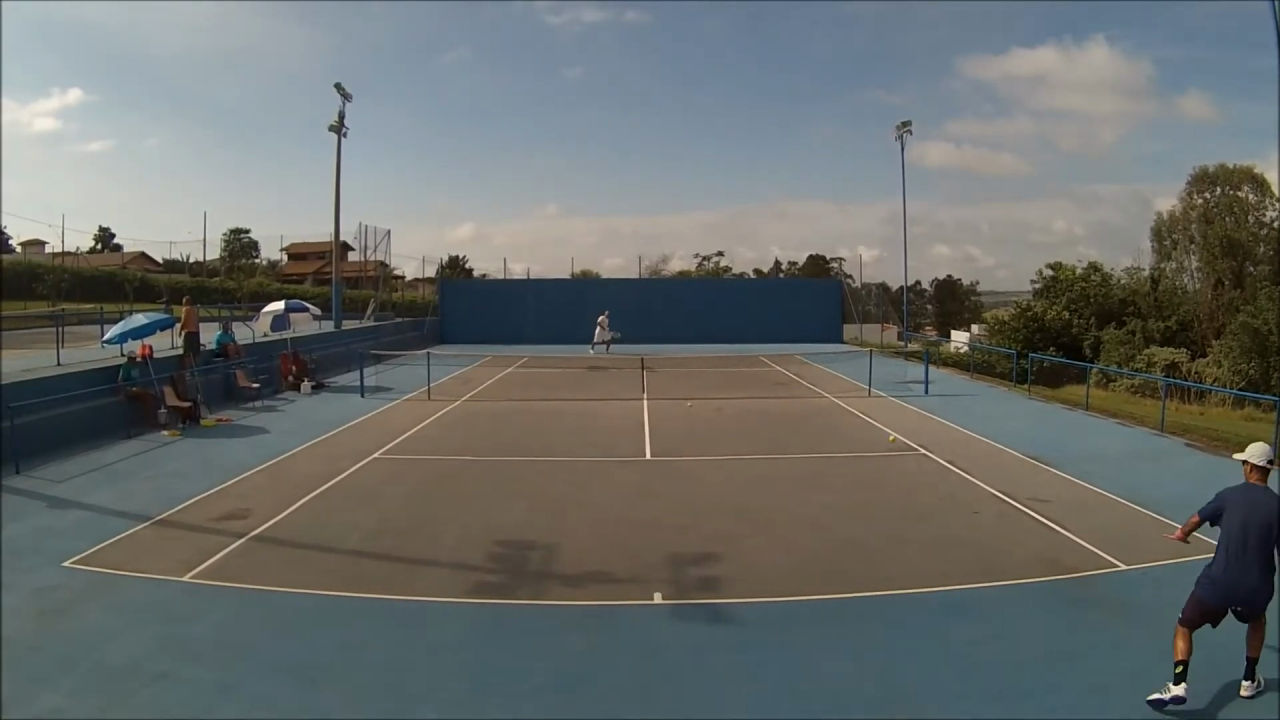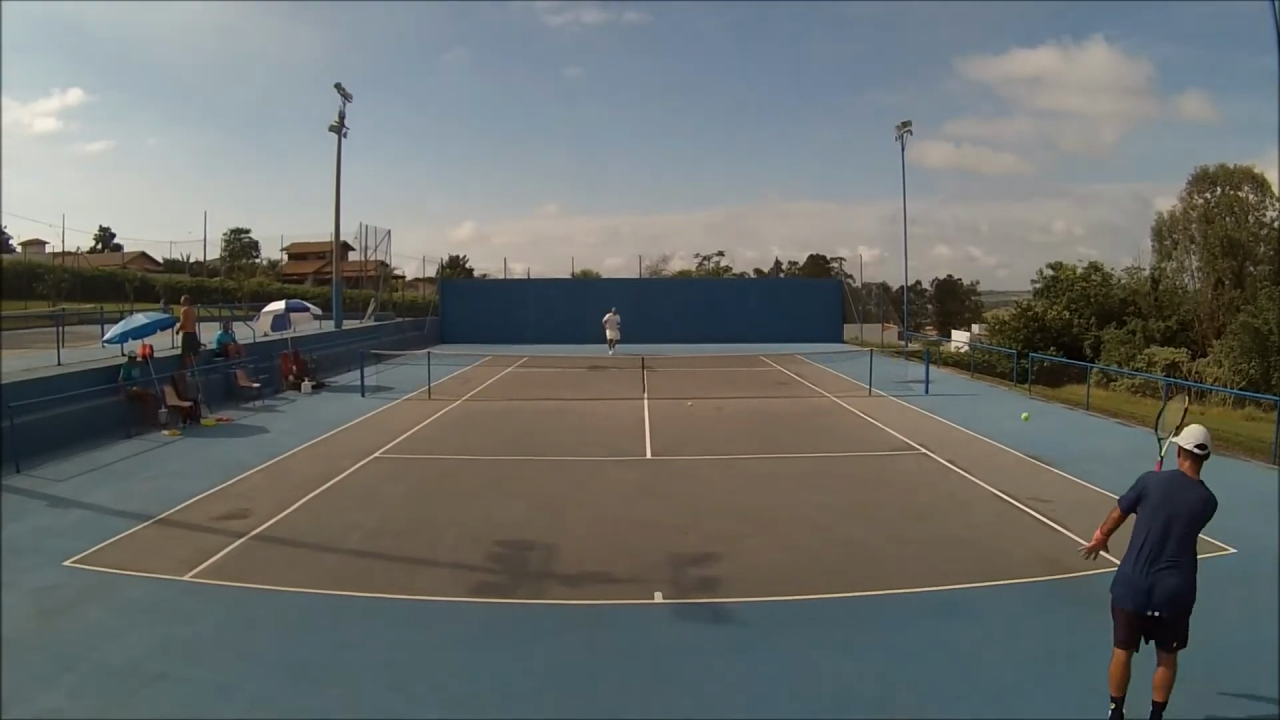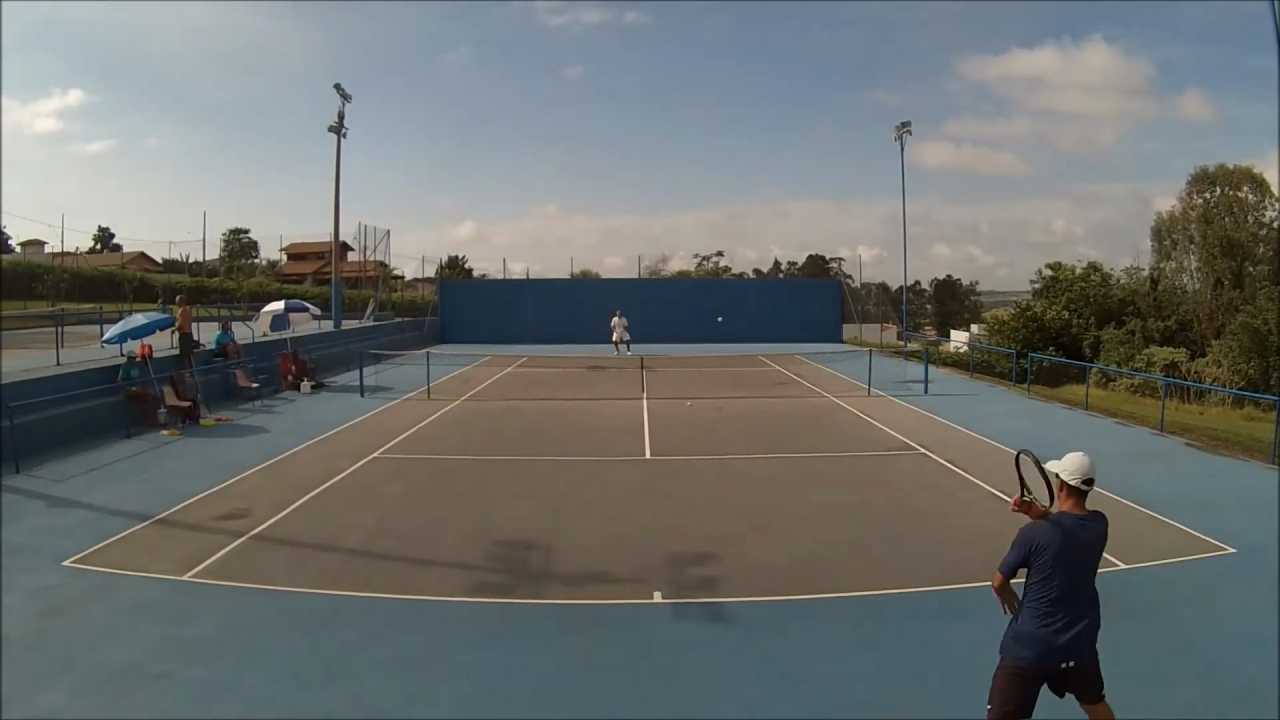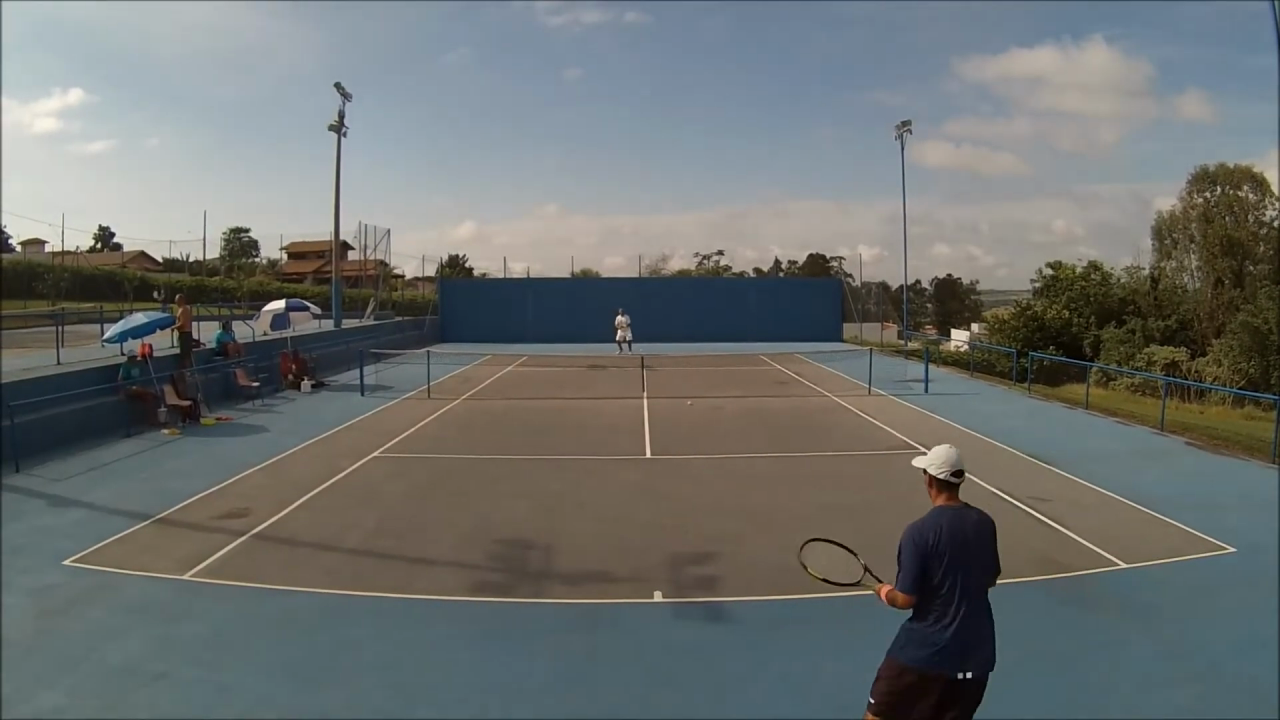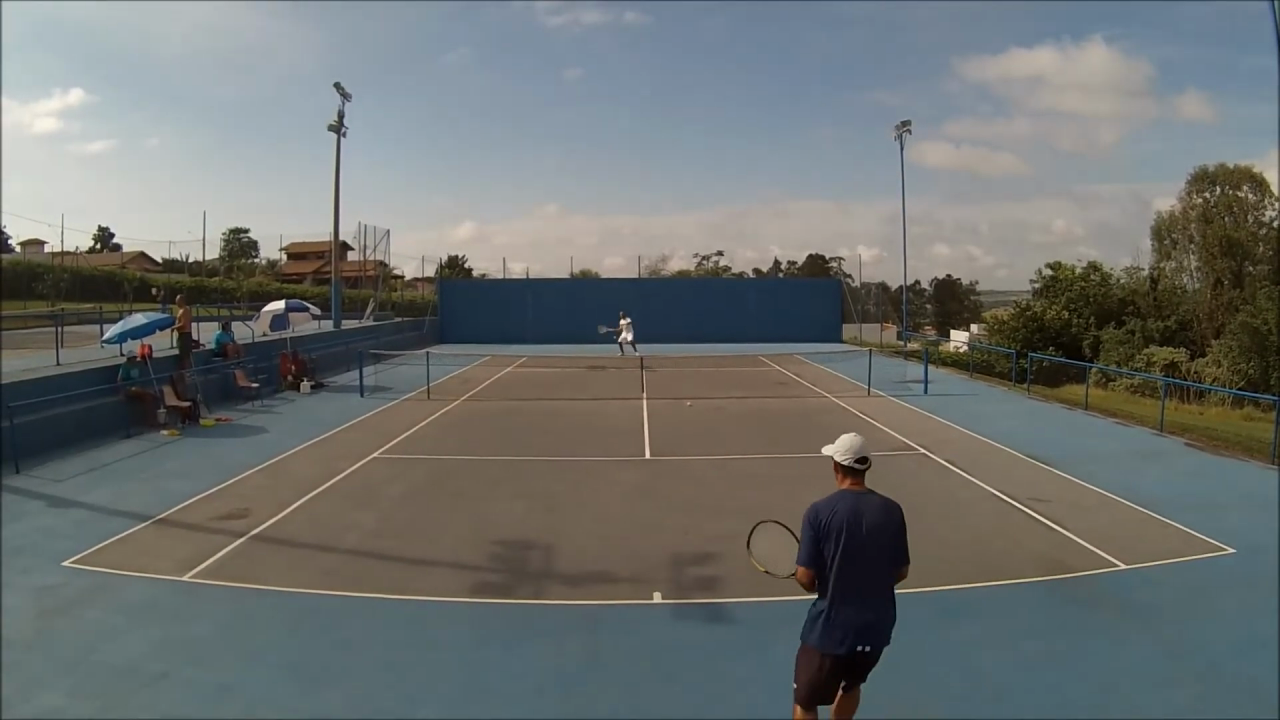
dt=0.4s
person 1, frame 1
left shoulder: (1227, 496)
left elbow: (1197, 519)
left wrist: (1181, 534)
left hip: (1217, 582)
right hip: (1256, 587)
left knee: (1183, 628)
right knee: (1257, 621)
left ankle: (1178, 686)
right ankle: (1249, 681)
person 1, frame 2
left shoulder: (1151, 481)
right shoulder: (1208, 500)
left elbow: (1118, 513)
left wrist: (1100, 537)
left hip: (1132, 585)
right hip: (1175, 590)
left knee: (1122, 649)
right knee: (1167, 656)
person 1, frame 3
left shoulder: (1034, 534)
right shoulder: (1100, 524)
left elbow: (999, 581)
left wrist: (1007, 596)
right wrist: (1033, 511)
left hip: (1030, 643)
right hip: (1078, 640)
person 1, frame 4
left shoulder: (918, 532)
right shoulder: (985, 523)
left elbow: (906, 599)
right elbow: (990, 579)
left wrist: (886, 593)
left hip: (925, 648)
right hip: (975, 648)
person 1, frame 5
left shoulder: (819, 512)
right shoulder: (892, 511)
left elbow: (805, 577)
right elbow: (901, 572)
left hip: (830, 626)
right hip: (876, 624)
right knee: (850, 686)
